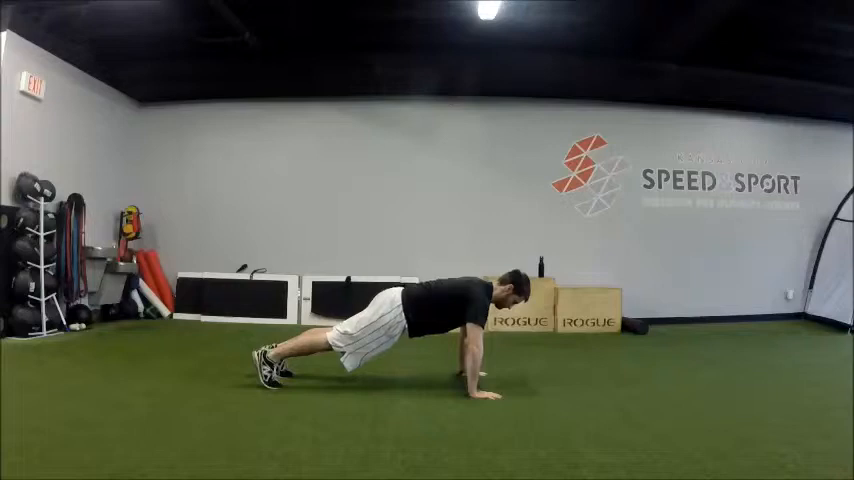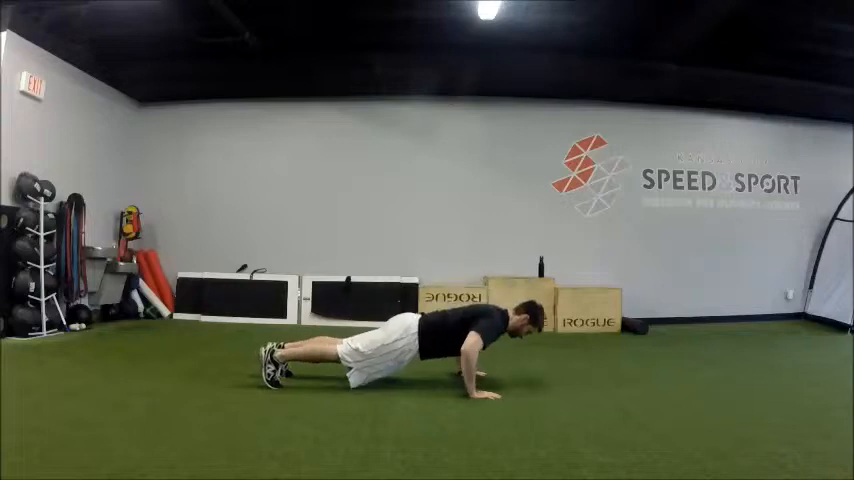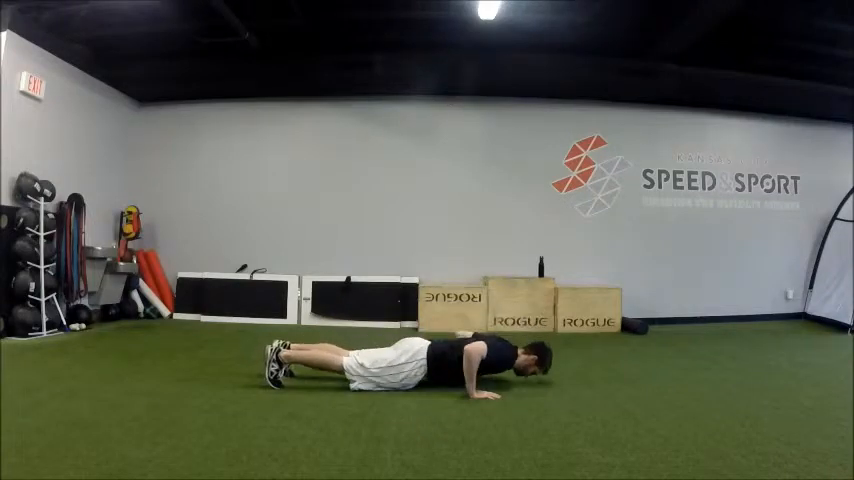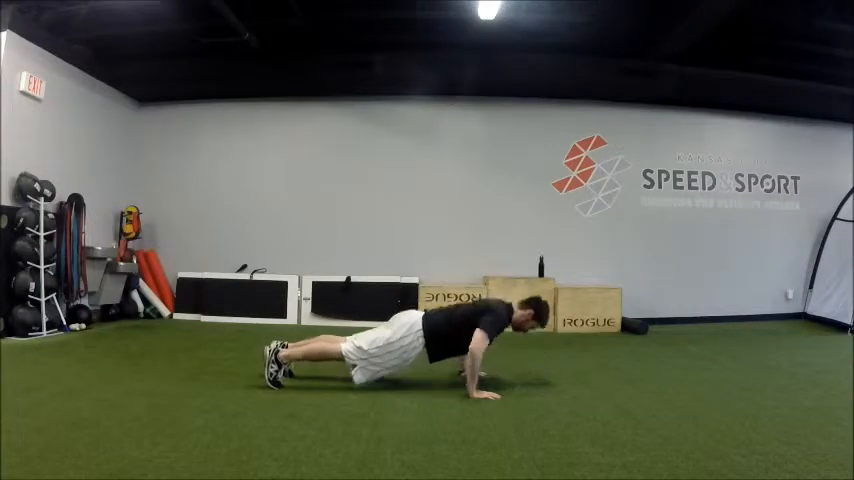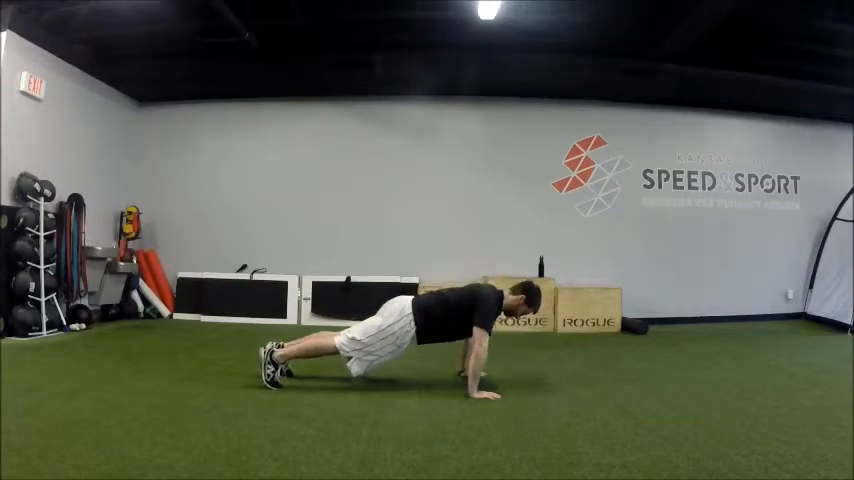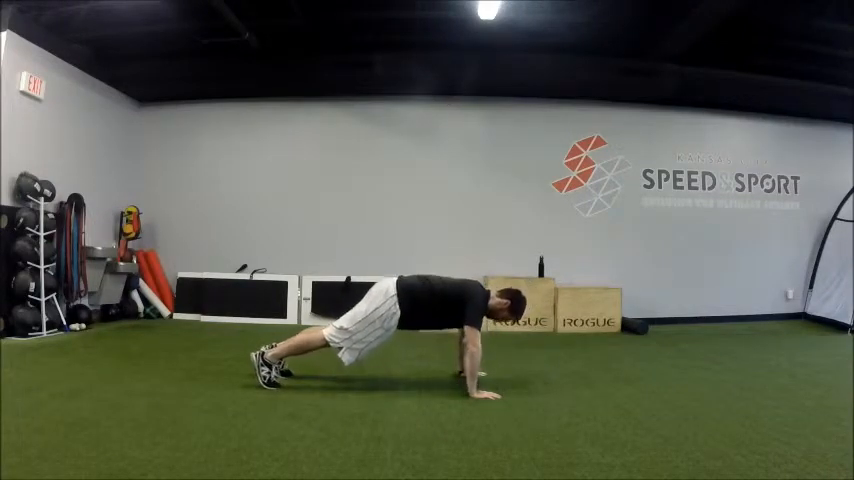
dt=0.4s
person 1, frame 1
left shoulder: (477, 291)
right shoulder: (479, 296)
left elbow: (465, 336)
right elbow: (475, 345)
left wrist: (463, 369)
right wrist: (474, 390)
left hip: (397, 305)
right hip: (397, 311)
left knee: (335, 337)
right knee: (335, 340)
left ankle: (275, 351)
right ankle: (272, 356)
person 1, frame 2
left shoulder: (492, 314)
right shoulder: (495, 321)
right elbow: (469, 350)
left wrist: (465, 369)
right wrist: (472, 391)
left hip: (410, 327)
right hip: (410, 338)
left knee: (343, 347)
right knee: (344, 355)
left ankle: (281, 348)
right ankle: (278, 355)
person 1, frame 3
left shoulder: (500, 346)
right shoulder: (506, 353)
left elbow: (462, 334)
right elbow: (471, 350)
left wrist: (469, 373)
right wrist: (473, 391)
left hip: (418, 350)
right hip: (418, 363)
left knee: (347, 356)
right knee: (347, 365)
left ankle: (286, 348)
right ankle: (283, 355)
person 1, frame 4
left shoulder: (497, 309)
right shoulder: (500, 315)
right elbow: (475, 348)
left wrist: (467, 367)
right wrist: (473, 389)
left hip: (415, 323)
right hip: (416, 335)
left knee: (347, 345)
right knee: (347, 352)
left ankle: (284, 348)
right ankle: (283, 356)
person 1, frame 5
left shoulder: (486, 296)
right shoulder: (490, 301)
left elbow: (470, 336)
right elbow: (480, 346)
left wrist: (465, 368)
right wrist: (474, 390)
left hip: (407, 311)
right hip: (407, 320)
left knee: (343, 340)
right knee: (343, 345)
left ankle: (280, 348)
right ankle: (277, 356)
person 1, frame 6
left shoulder: (473, 295)
right shoulder: (478, 298)
left elbow: (463, 338)
right elbow: (473, 345)
left wrist: (464, 369)
right wrist: (473, 390)
left hip: (394, 297)
right hip: (393, 303)
left knee: (334, 332)
right knee: (333, 336)
left ankle: (276, 350)
right ankle: (269, 357)
